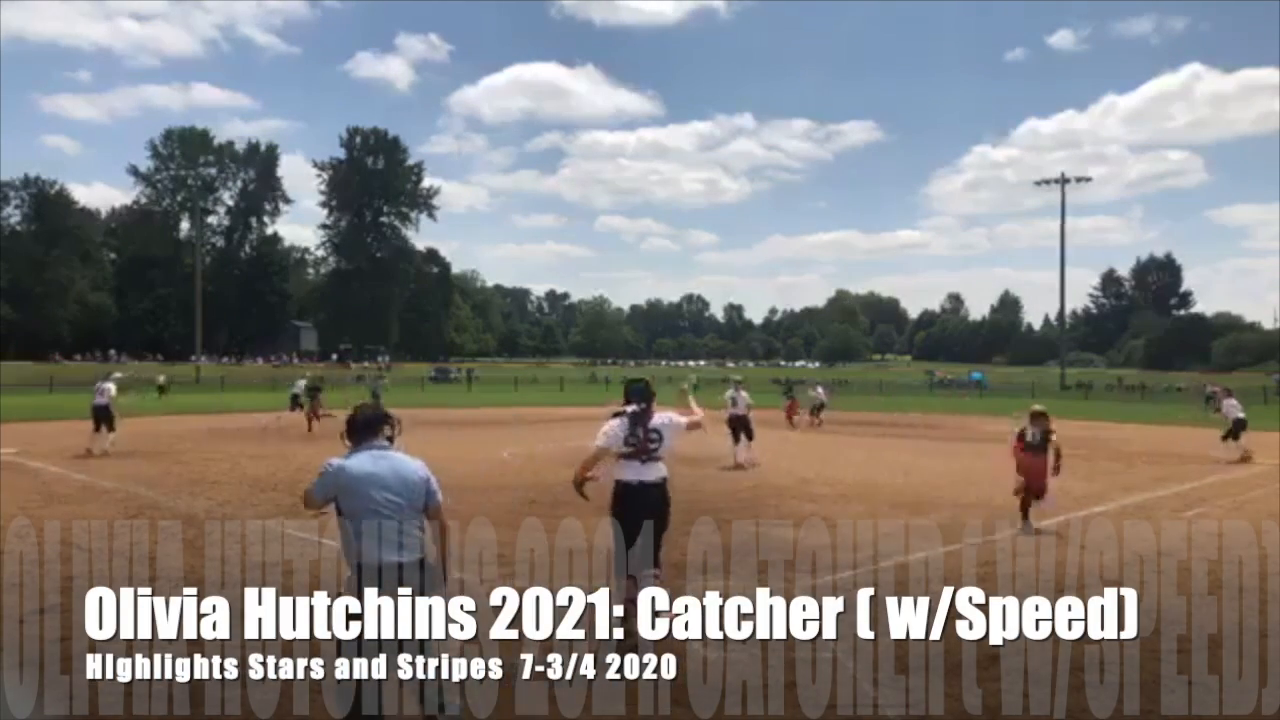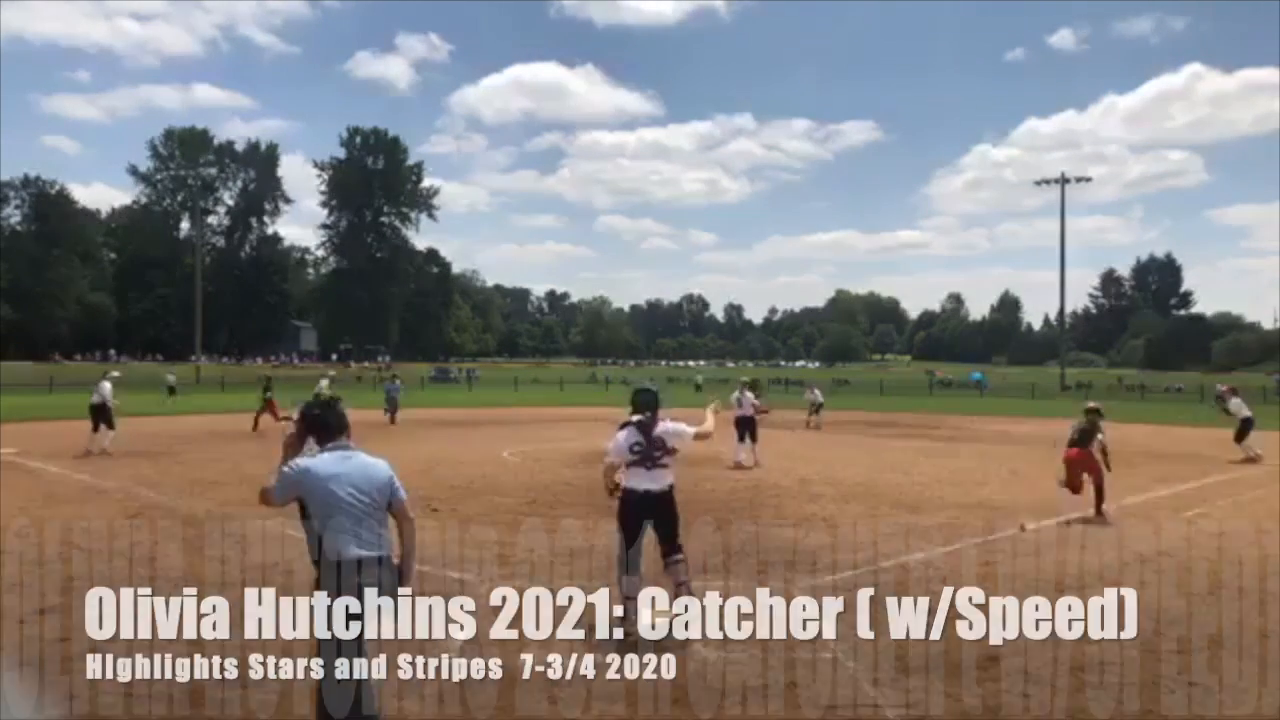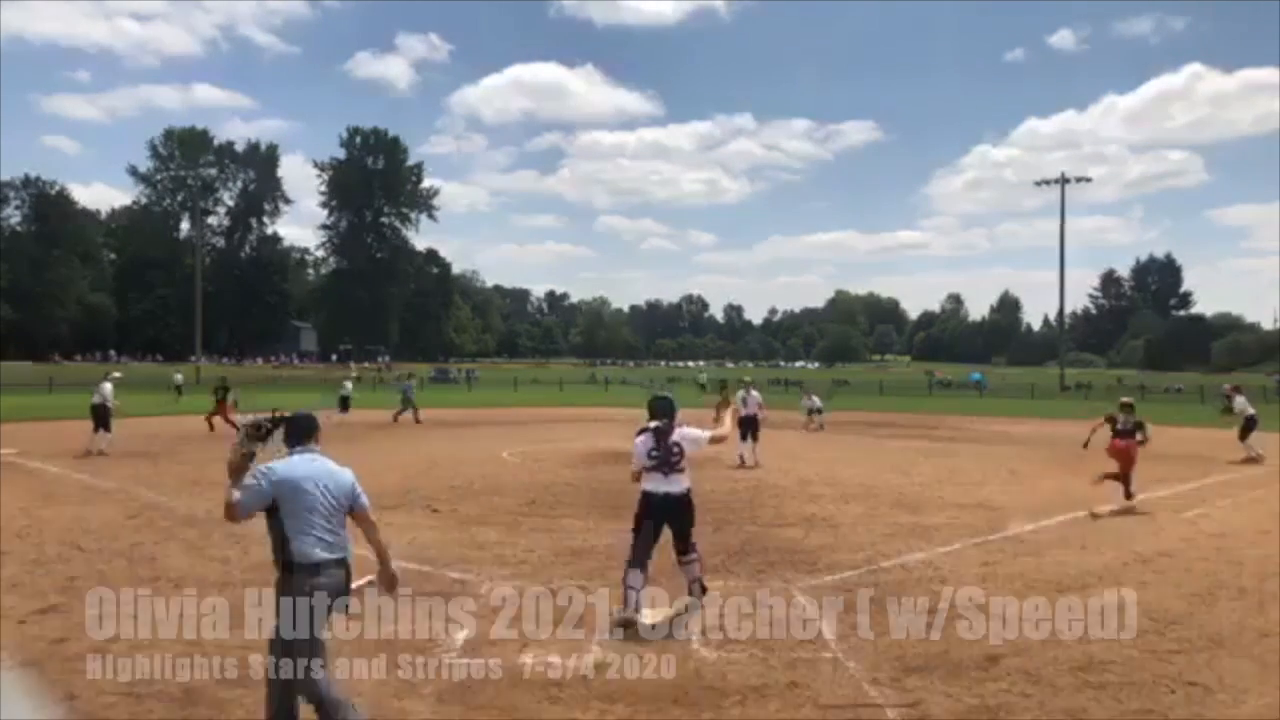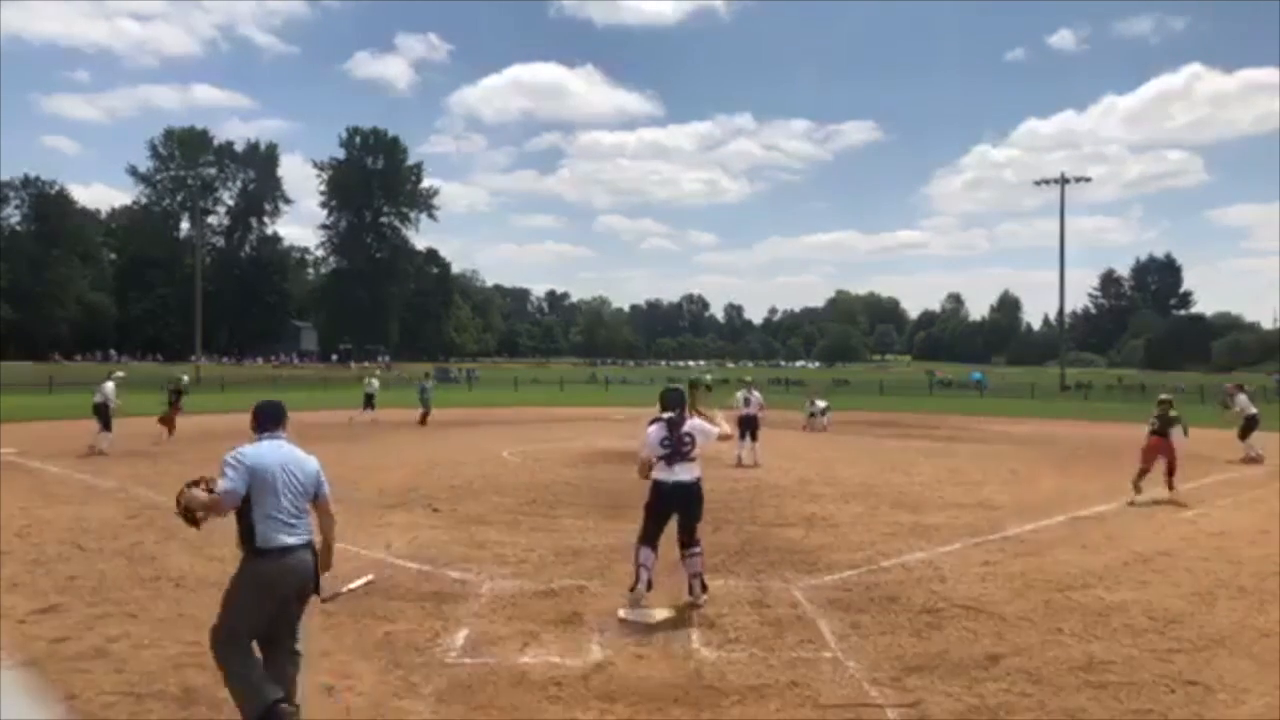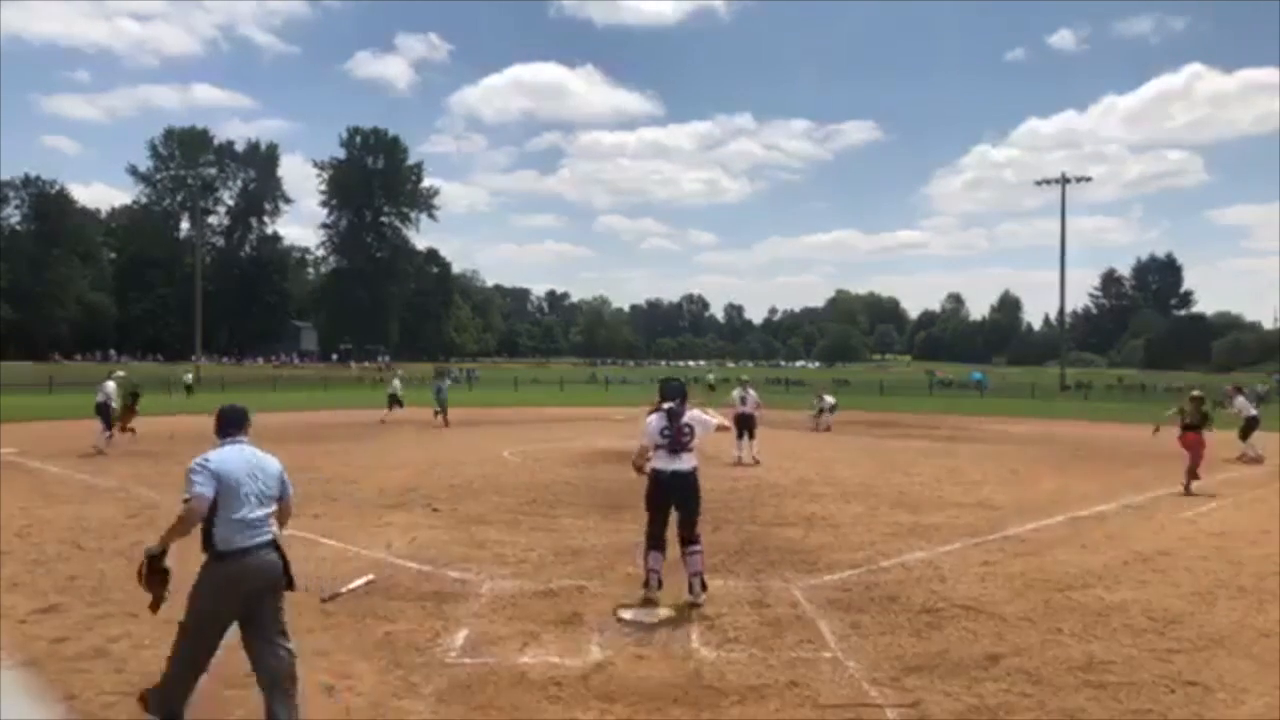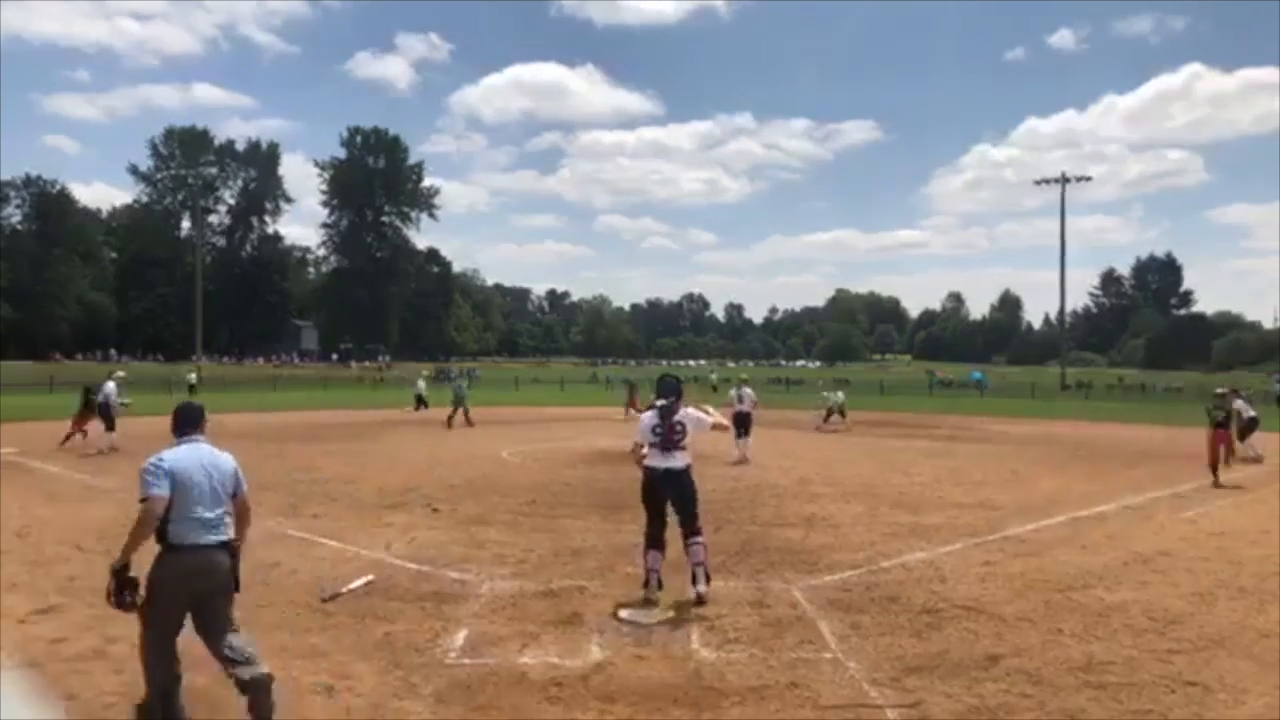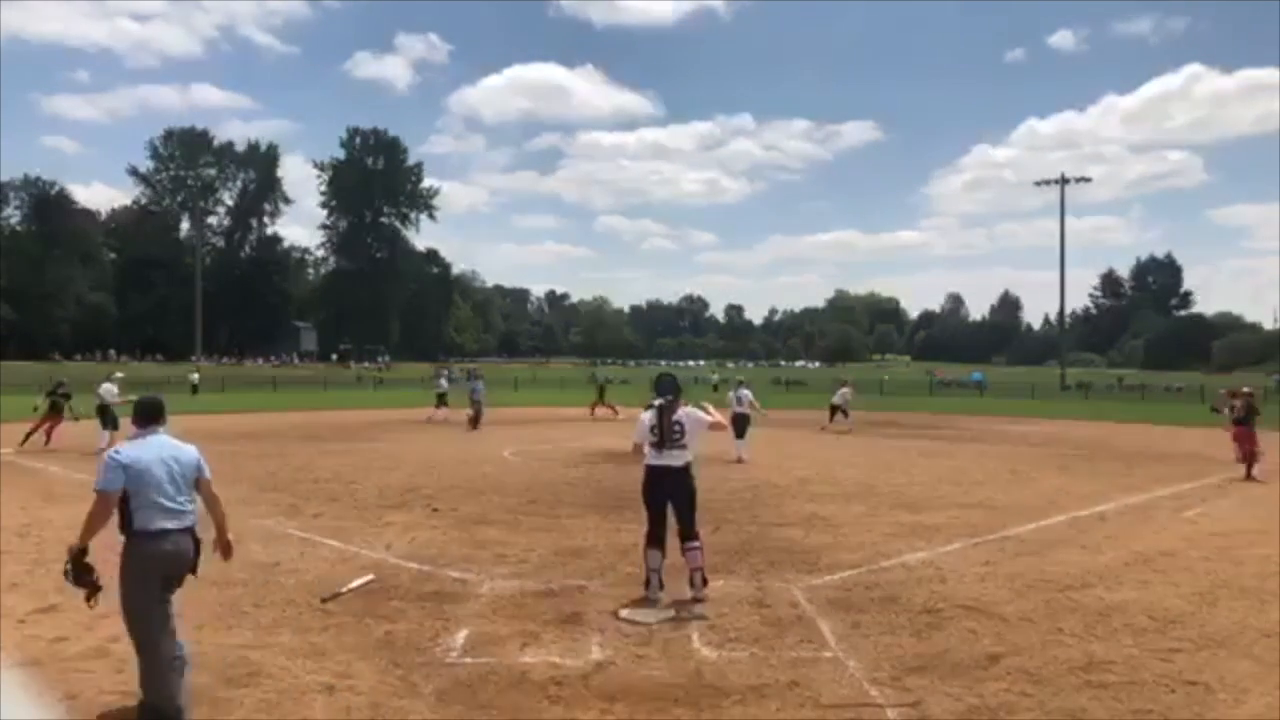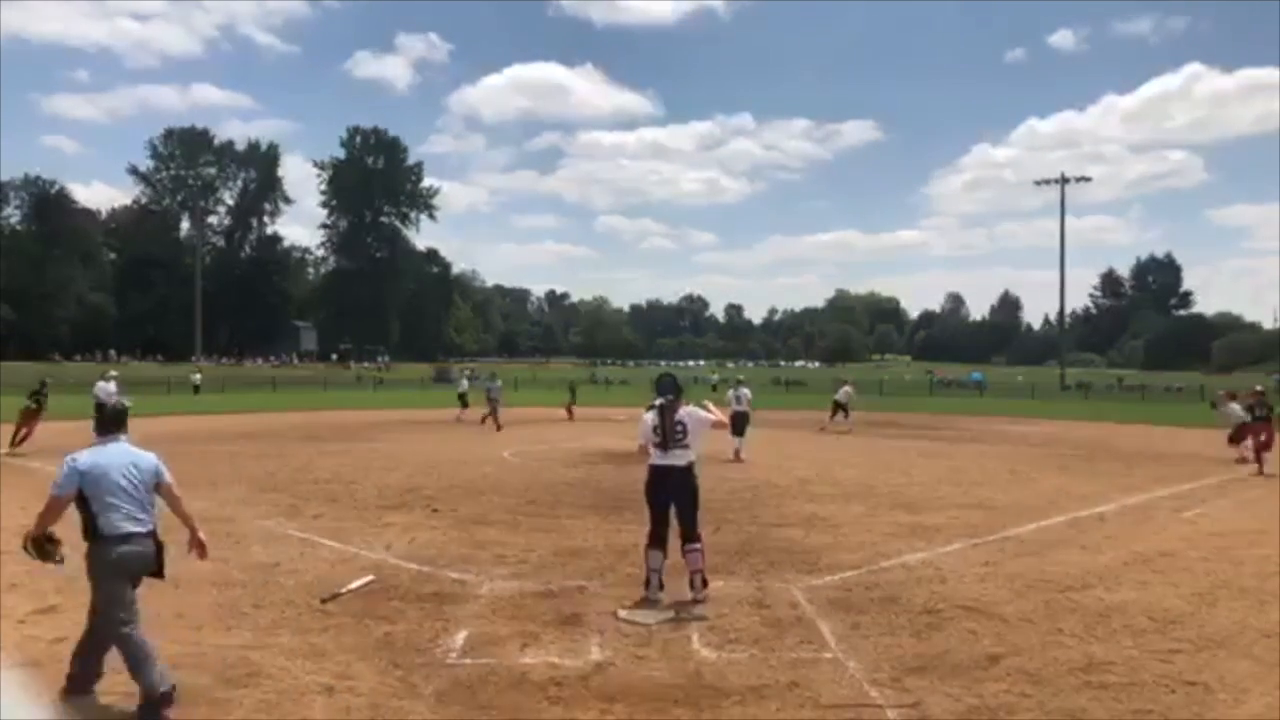
dt=0.2s
person 1, frame 1
left shoulder: (340, 470)
right shoulder: (416, 467)
left elbow: (310, 500)
right elbow: (440, 522)
right wrist: (441, 566)
left hip: (369, 580)
right hip: (416, 574)
right knee: (421, 652)
person 1, frame 2
left shoulder: (305, 469)
right shoulder: (380, 467)
left elbow: (267, 498)
right elbow: (406, 519)
left wrist: (287, 457)
right wrist: (406, 564)
left hip: (338, 576)
right hip: (380, 572)
left knee: (345, 660)
right knee: (343, 653)
person 1, frame 3
left shoulder: (273, 472)
right shoulder: (343, 474)
left elbow: (233, 513)
right elbow: (369, 524)
left wrist: (235, 477)
right wrist: (385, 565)
left hip: (302, 578)
right hip: (337, 573)
left knee: (304, 664)
right knee: (288, 649)
person 1, frame 4
left shoulder: (243, 457)
right shoulder: (308, 461)
left elbow: (222, 505)
right elbow: (326, 512)
left wrist: (193, 499)
right wrist: (327, 548)
left hip: (264, 563)
right hip: (303, 561)
left knee: (228, 639)
right knee: (282, 644)
person 1, frame 5
left shoulder: (208, 463)
right shoulder: (271, 463)
left elbow: (194, 513)
right elbow: (286, 512)
left wrist: (161, 543)
left hip: (227, 565)
right hip: (269, 561)
left knee: (195, 638)
right knee: (272, 644)
person 1, frame 6
left shoulder: (160, 463)
right shoulder: (226, 460)
left elbow: (152, 514)
right elbow: (243, 508)
left wrist: (125, 555)
right wrist: (237, 540)
left hip: (178, 560)
right hip: (219, 557)
left knee: (158, 634)
right knee: (221, 630)
right ankle: (252, 678)
person 1, frame 7
left shoulder: (119, 455)
right shoulder: (188, 451)
left elbow: (105, 505)
right elbow: (210, 495)
left wrist: (81, 542)
right wrist: (222, 533)
left hip: (144, 546)
right hip: (183, 542)
left knee: (147, 626)
right knee: (158, 614)
right ankle: (171, 677)
person 1, frame 8
left shoulder: (79, 462)
right shoulder: (147, 458)
left elbow: (56, 506)
right elbow: (173, 497)
left wrist: (36, 531)
right wrist: (194, 531)
left hip: (109, 550)
right hip: (144, 546)
left knee: (122, 624)
right knee: (104, 613)
left ankle: (157, 690)
right ankle: (81, 678)
person 2, frame 1
left shoulder: (615, 425)
right shoulder: (665, 420)
left elbow: (594, 457)
right elbow: (698, 420)
left wrist: (579, 478)
right wrist: (689, 399)
left hip: (625, 493)
right hip: (655, 494)
left knee: (624, 553)
right knee: (650, 554)
left ankle: (630, 613)
person 2, frame 2
left shoulder: (624, 435)
right shoulder: (670, 429)
left elbow: (609, 469)
right elbow: (707, 432)
left wrist: (612, 485)
right wrist: (711, 411)
left hip: (633, 501)
right hip: (663, 499)
left knee: (630, 555)
right knee: (671, 548)
left ankle: (630, 617)
right ankle: (685, 598)
person 2, frame 3
left shoulder: (641, 440)
right shoulder: (686, 435)
left elbow: (636, 476)
right elbow: (723, 435)
right wrist: (728, 415)
left hip: (651, 501)
right hip: (679, 501)
left knee: (639, 554)
right knee: (685, 545)
left ankle: (630, 608)
right ankle: (697, 594)
person 2, frame 4
left shoulder: (653, 430)
right shoulder: (696, 426)
left elbow: (642, 468)
right elbow: (727, 434)
left wrist: (648, 471)
right wrist: (716, 419)
left hip: (662, 490)
right hip: (690, 490)
left knee: (647, 538)
right knee: (689, 539)
left ankle: (640, 585)
right ankle: (697, 593)
person 2, frame 5
left shoulder: (653, 420)
right shoulder: (695, 417)
left elbow: (640, 456)
right elbow: (725, 426)
left wrist: (640, 465)
right wrist: (709, 413)
left hip: (660, 480)
right hip: (687, 481)
left knee: (655, 535)
right knee: (689, 535)
left ankle: (651, 590)
right ankle: (697, 591)
person 2, frame 6
left shoulder: (647, 417)
right shoulder: (690, 415)
left elbow: (636, 451)
right elbow: (724, 425)
left wrist: (641, 457)
right wrist: (709, 411)
left hip: (654, 477)
right hip: (680, 477)
left knee: (654, 531)
right knee: (692, 529)
left ankle: (652, 589)
right ankle: (701, 583)
person 2, frame 7
left shoulder: (646, 417)
right shoulder: (690, 414)
left elbow: (637, 449)
right elbow: (722, 425)
right wrist: (709, 408)
left hip: (654, 476)
right hip: (681, 476)
left knee: (655, 531)
right knee: (688, 530)
left ankle: (653, 589)
right ankle: (698, 587)
person 2, frame 8
left shoulder: (649, 418)
right shoulder: (692, 414)
left elbow: (644, 448)
right elbow: (724, 423)
right wrist: (710, 407)
left hip: (657, 476)
right hip: (684, 476)
left knee: (657, 531)
right knee: (690, 531)
left ankle: (653, 589)
right ankle: (698, 588)
